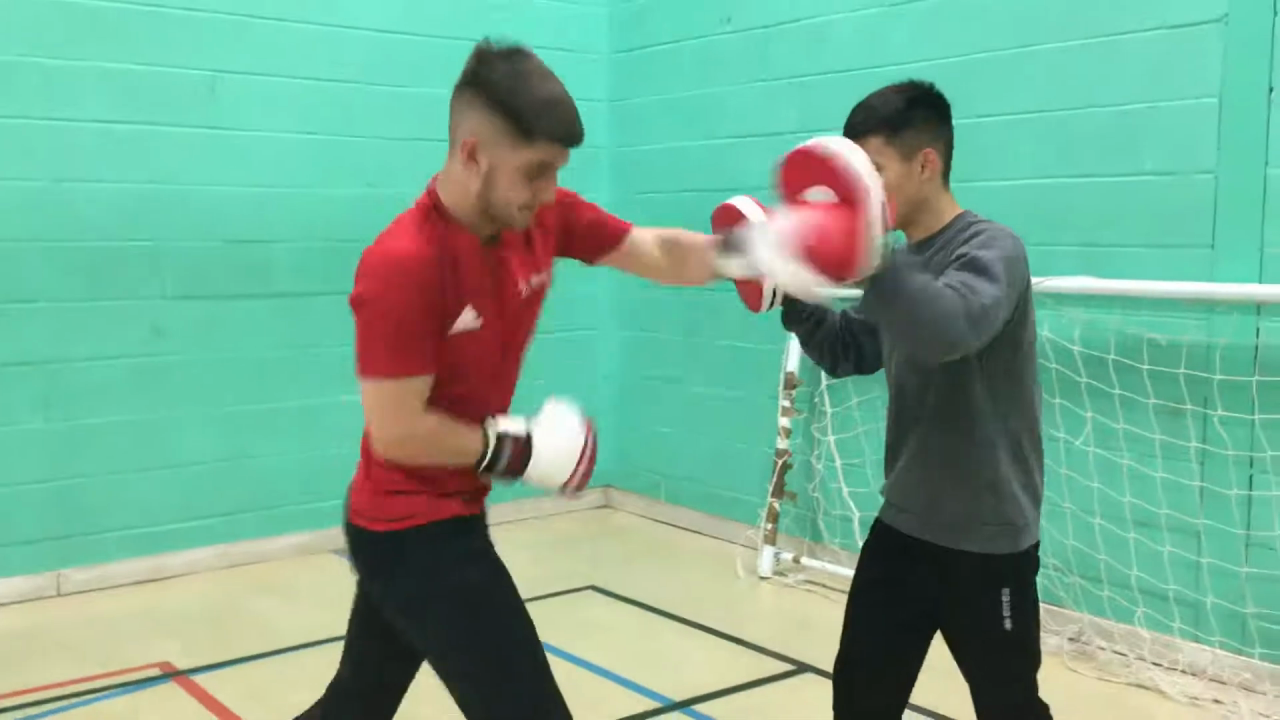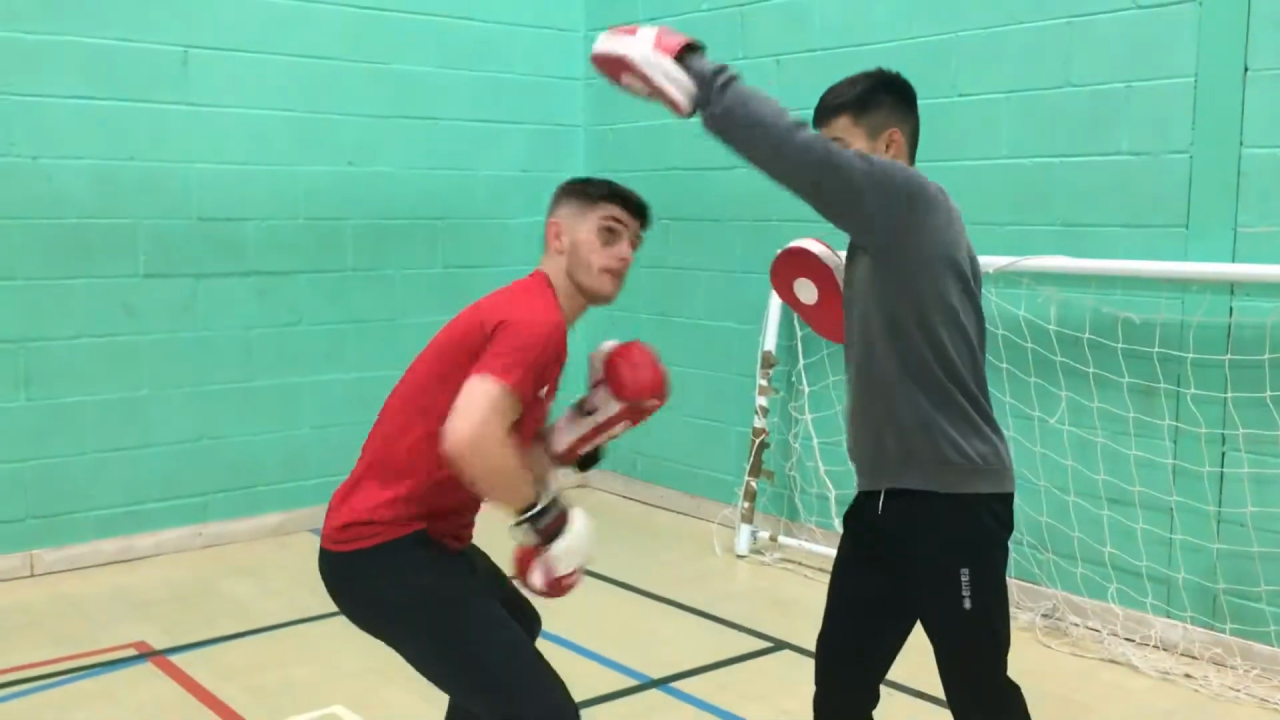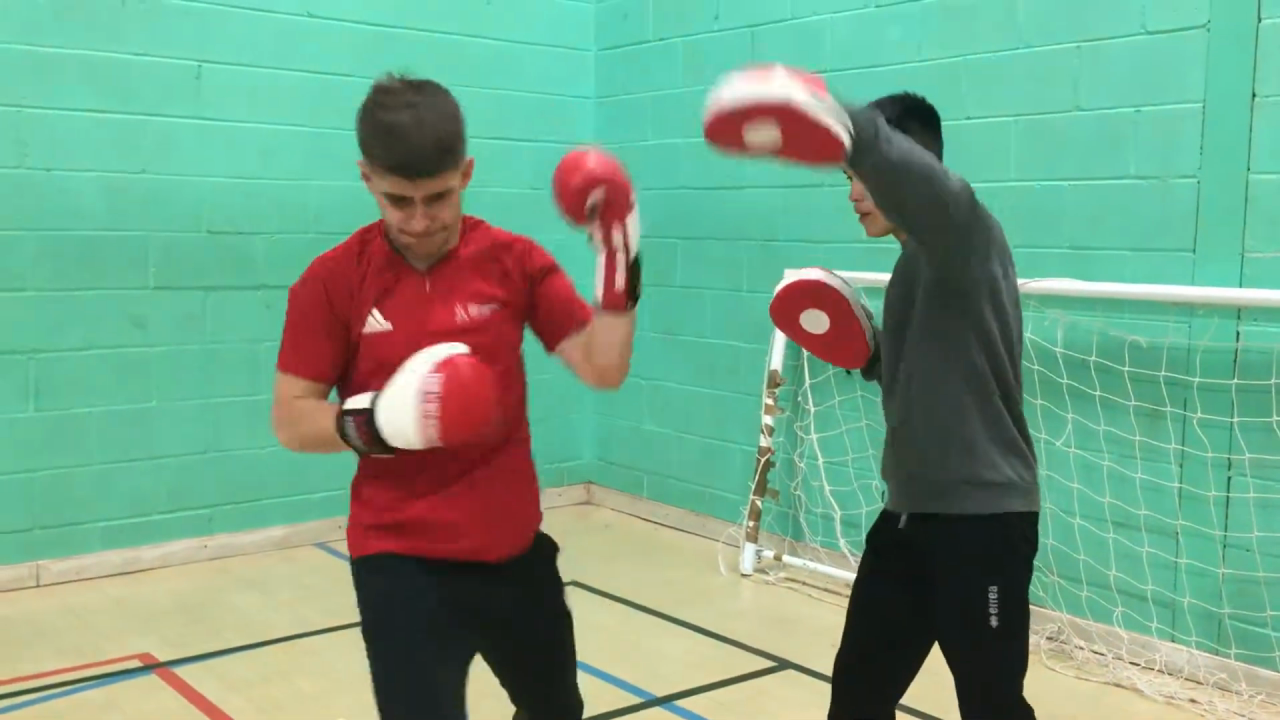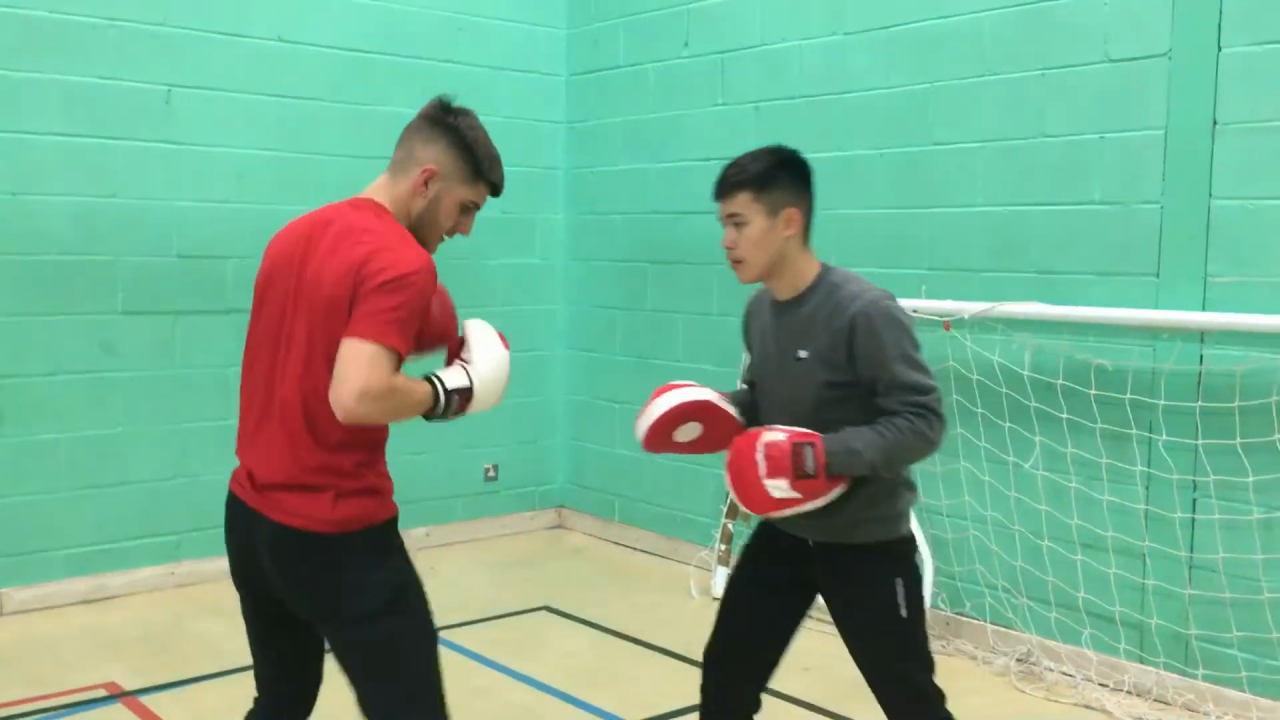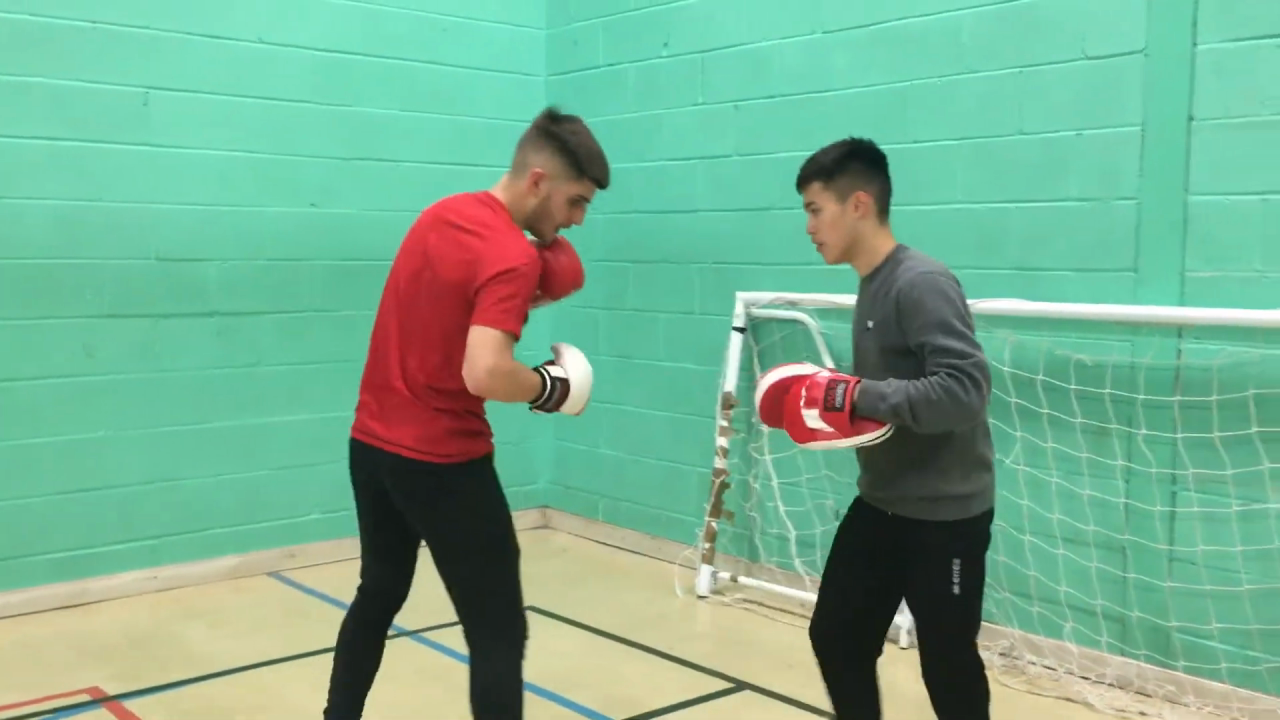
dt=0.7s
person 1, frame 1
left shoulder: (992, 249)
right shoulder: (903, 262)
left elbow: (952, 327)
right elbow: (846, 352)
right wrist: (793, 293)
left hip: (987, 541)
right hip: (902, 528)
person 1, frame 2
left shoulder: (910, 202)
right shoulder: (894, 226)
left elbow: (798, 151)
left wrist: (690, 70)
right wrist: (849, 317)
left hip: (955, 497)
right hip: (888, 493)
person 1, frame 3
left shoulder: (966, 239)
right shoulder: (917, 257)
left elbow: (935, 190)
left wrist: (850, 131)
right wrist: (869, 353)
left hip: (983, 519)
right hip: (911, 514)
person 1, frame 4
left shoulder: (865, 311)
right shoulder: (757, 311)
left elbow: (923, 423)
left wrist: (835, 454)
right wrist: (722, 414)
left hip: (869, 542)
right hip: (784, 533)
right knee: (727, 672)
person 1, frame 5
left shoulder: (924, 284)
right shoulder: (872, 286)
left elbow: (965, 390)
left wrist: (861, 397)
right wrist: (830, 400)
left hip: (945, 514)
right hip: (880, 505)
left knee: (949, 667)
right knee: (835, 638)
person 2, frame 1
left shoulder: (543, 218)
right shoulder: (400, 262)
left elbow: (657, 255)
right elbow: (395, 432)
right wrist: (517, 449)
right hip: (412, 529)
person 2, frame 2
left shoulder: (535, 341)
right shoulder: (530, 316)
left elbow: (508, 470)
right elbow: (467, 441)
left wrist: (586, 423)
right wrist: (551, 521)
left hip: (403, 538)
right hip: (384, 549)
left knee: (511, 634)
person 2, frame 3
left shoulder: (513, 262)
right shoulder: (329, 282)
left elbow: (603, 369)
right elbow: (292, 423)
left wrist: (620, 253)
right wrist: (375, 421)
left hip: (513, 552)
right hip: (400, 562)
person 2, frame 4
left shoulder: (297, 235)
right shoulder: (402, 262)
right elbow: (354, 398)
right wrist: (450, 391)
left hip: (252, 516)
right hip: (337, 533)
person 2, frame 5
left shoulder: (441, 216)
right shoulder: (513, 256)
right elbow: (485, 373)
right wrist: (555, 385)
left hip: (371, 447)
right hip: (444, 465)
left knee: (376, 596)
right knee: (498, 634)
